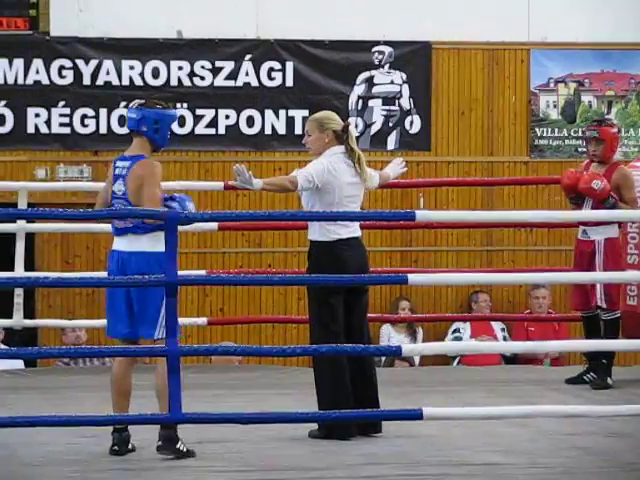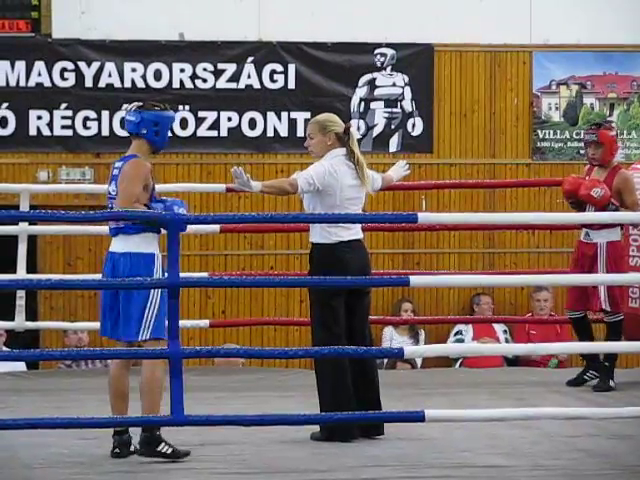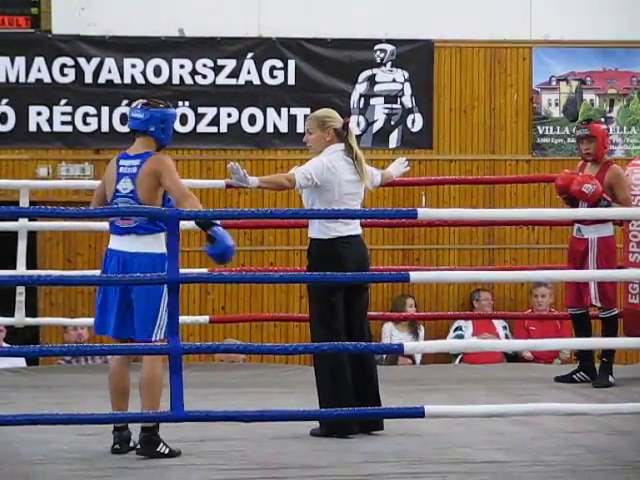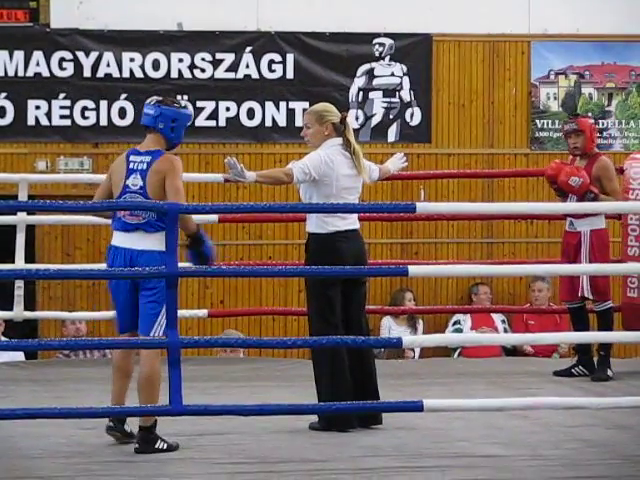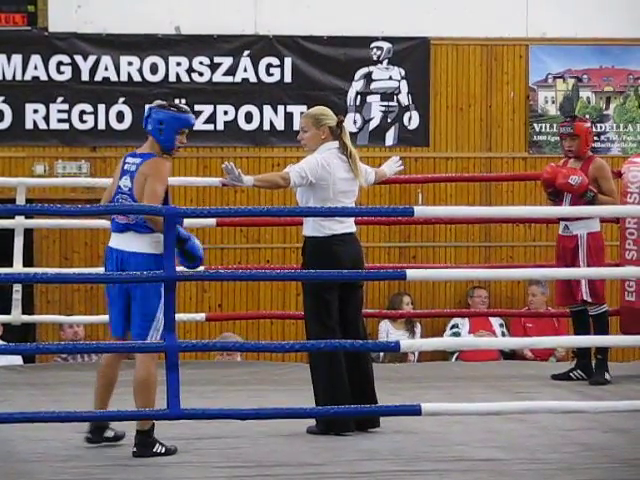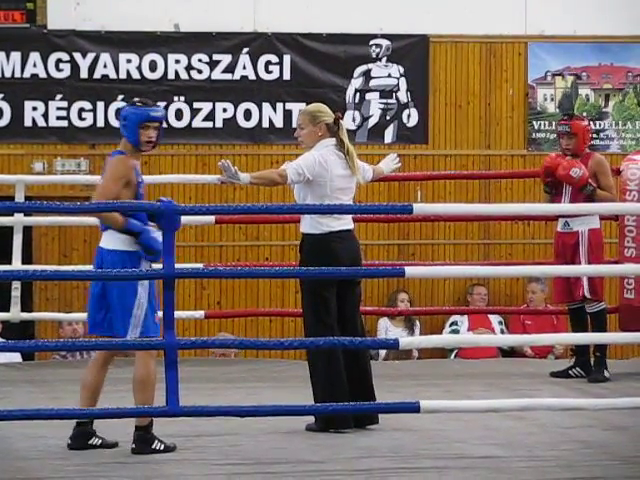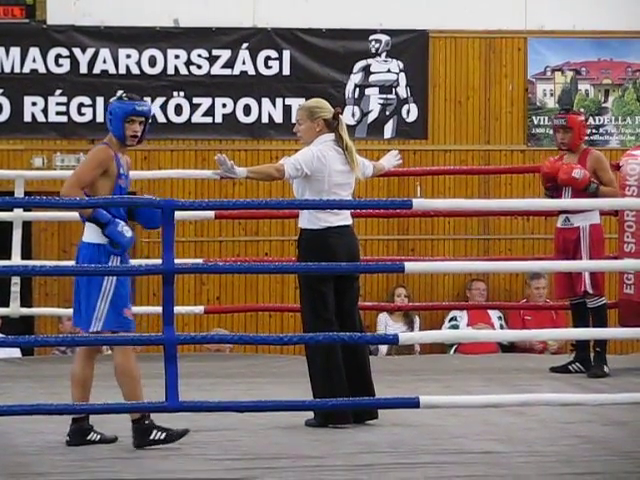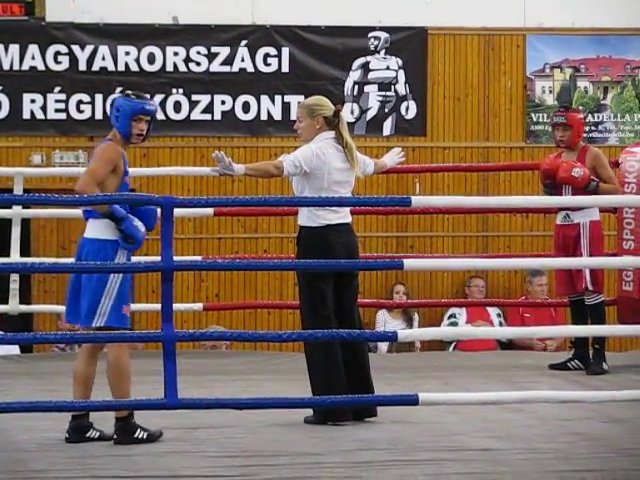
dt=0.3s
person 1, frame 1
left shoulder: (117, 165)
right shoulder: (150, 166)
left elbow: (100, 211)
right elbow: (153, 215)
right wrist: (177, 211)
left hip: (121, 256)
right hip: (150, 258)
left knee: (126, 349)
right knee: (163, 347)
left ankle: (120, 434)
right ankle: (168, 433)
person 1, frame 2
left shoulder: (121, 164)
right shoulder: (140, 165)
right elbow: (125, 209)
left wrist: (157, 209)
right wrist: (164, 215)
left hip: (117, 257)
right hip: (141, 259)
left knee: (122, 351)
right knee: (153, 348)
left ankle: (120, 437)
right ankle: (150, 436)
person 1, frame 3
left shoulder: (115, 164)
right shoulder: (159, 162)
left elbow: (94, 209)
right elbow: (182, 197)
right wrist: (212, 228)
left hip: (117, 256)
right hip: (150, 260)
right knee: (154, 350)
left ankle: (120, 433)
right ankle: (149, 436)
person 1, frame 4
left shoulder: (122, 161)
right shoulder: (169, 162)
left elbow: (98, 205)
right elbow: (179, 211)
right wrist: (198, 240)
left hip: (121, 253)
right hip: (155, 257)
left knee: (127, 338)
right knee: (152, 345)
left ankle: (118, 419)
right ankle: (146, 433)
person 1, frame 5
left shoulder: (126, 162)
right shoulder: (159, 165)
left elbow: (106, 206)
right elbow: (151, 211)
right wrist: (181, 238)
left hip: (116, 254)
right hip: (146, 259)
left knee: (120, 343)
right knee: (149, 350)
left ankle: (98, 421)
right ankle: (145, 436)
person 1, frame 6
left shoulder: (122, 161)
right shoulder: (124, 163)
right elbow: (99, 207)
left wrist: (149, 215)
right wrist: (139, 231)
left hip: (109, 255)
right hip: (127, 258)
left knee: (106, 347)
right knee: (145, 346)
left ankle: (82, 430)
right ankle: (143, 434)
person 1, frame 7
left shoulder: (122, 160)
right shoulder: (103, 153)
right elbow: (68, 190)
left wrist: (134, 213)
right wrist: (104, 220)
left hip: (101, 250)
right hip: (103, 252)
left knee: (90, 341)
right knee: (122, 337)
left ankle: (79, 426)
right ankle: (142, 425)
person 1, frame 8
left shoulder: (117, 153)
right shoulder: (111, 149)
right elbow: (84, 187)
left wrist: (132, 210)
right wrist: (120, 216)
left hip: (94, 245)
right hip: (108, 247)
left knee: (92, 339)
right knee: (117, 335)
left ankle: (79, 423)
right ankle: (124, 424)
person 2, frame 1
left shoulder: (323, 166)
right shoulder: (355, 166)
left elbow: (291, 183)
right elbow: (379, 177)
left wrist: (256, 184)
right wrist: (393, 170)
left hip: (328, 255)
right hip: (355, 253)
left knee: (328, 338)
right knee: (357, 334)
left ankle: (337, 423)
right ankle: (366, 418)
person 2, frame 2
left shoulder: (325, 169)
right shoulder: (357, 168)
left elbow: (291, 185)
right elbow: (382, 181)
left wrist: (255, 186)
right wrist: (395, 173)
left hip: (329, 258)
right hip: (357, 255)
left knee: (330, 340)
right knee: (359, 336)
left ankle: (339, 425)
right ankle: (368, 420)
person 2, frame 3
left shoulder: (323, 164)
right shoulder: (356, 164)
left elbow: (288, 181)
right elbow: (381, 176)
left wrist: (252, 181)
right wrist: (396, 169)
left hip: (328, 253)
right hip: (356, 251)
left knee: (329, 336)
right knee: (358, 332)
left ankle: (338, 421)
right ankle: (367, 415)
person 2, frame 4
left shoulder: (321, 158)
right shoulder: (354, 158)
left elbow: (287, 175)
right elbow: (379, 172)
left wrist: (249, 176)
right wrist: (393, 165)
left hip: (326, 247)
right hip: (353, 245)
left knee: (327, 329)
right knee: (356, 325)
left ankle: (337, 415)
right ankle: (366, 409)
person 2, frame 5
left shoulder: (318, 162)
right shoulder: (350, 162)
left elbow: (283, 179)
right elbow: (374, 175)
left wrist: (246, 180)
right wrist: (389, 169)
left hip: (323, 251)
right hip: (350, 248)
left knee: (324, 333)
right knee: (353, 328)
left ankle: (334, 419)
right ankle: (363, 413)
person 2, frame 6
left shoulder: (315, 158)
right shoulder: (347, 158)
left elbow: (281, 176)
right elbow: (372, 172)
left wrist: (243, 178)
right wrist: (386, 166)
left hip: (320, 247)
right hip: (348, 245)
left knee: (322, 329)
right knee: (350, 325)
left ankle: (333, 415)
right ankle: (361, 409)
person 2, frame 7
left shoulder: (313, 155)
right shoulder: (347, 154)
left elbow: (278, 171)
right elbow: (372, 168)
left wrist: (240, 172)
right wrist: (387, 163)
left hip: (318, 243)
right hip: (346, 241)
left knee: (321, 324)
right knee: (349, 321)
left ankle: (333, 411)
right ankle: (361, 405)
person 2, frame 8
left shoulder: (313, 152)
right shoulder: (347, 152)
left elbow: (276, 168)
right elbow: (373, 165)
left wrist: (238, 169)
right wrist: (390, 160)
left hip: (317, 240)
right hip: (345, 238)
left knee: (319, 322)
right knee: (348, 318)
left ankle: (332, 408)
right ankle: (360, 403)
person 3, frame 1
right shoulder: (585, 167)
left wrist: (608, 199)
right wrist: (572, 196)
left hip: (606, 241)
right hip: (584, 240)
left knee: (608, 304)
right knee: (584, 305)
left ankle: (605, 369)
right ankle: (593, 366)
person 3, frame 2
right shoulder: (587, 172)
left wrist: (609, 205)
right wrist: (574, 201)
left hip: (608, 244)
right hip: (585, 243)
left knee: (611, 307)
right knee: (574, 307)
left ankle: (608, 371)
right ankle: (592, 363)
person 3, frame 3
left shoulder: (613, 171)
right shoulder: (581, 167)
left elbow: (628, 210)
left wrist: (601, 200)
right wrist: (568, 196)
left hip: (600, 240)
right hip: (579, 238)
left knee: (605, 302)
right knee: (576, 304)
left ankle: (606, 367)
right ankle: (586, 366)
person 3, frame 4
left shoulder: (601, 163)
right shoulder: (571, 161)
left elbow: (618, 203)
left wrist: (588, 192)
right wrist: (559, 188)
left hip: (592, 232)
right hip: (571, 231)
left knee: (599, 295)
right knee: (572, 297)
left ankle: (604, 360)
right ankle: (584, 360)
person 3, frame 5
left shoulder: (597, 165)
right shoulder: (563, 165)
left elbow: (614, 203)
left wrist: (587, 193)
right wrist: (551, 192)
left hip: (587, 235)
right hip: (565, 235)
left knee: (593, 298)
right knee: (573, 301)
left ankle: (601, 365)
right ankle: (583, 364)
person 3, frame 6
left shoulder: (596, 161)
right shoulder: (559, 162)
left elbow: (613, 199)
left wrist: (586, 186)
right wrist: (549, 183)
left hip: (587, 232)
right hip: (563, 232)
left knee: (592, 295)
right knee: (572, 298)
left ankle: (600, 362)
right ankle: (581, 361)
person 3, frame 7
left shoulder: (594, 157)
right shoulder: (558, 161)
left elbow: (615, 193)
left wrist: (588, 185)
right wrist: (549, 187)
left hip: (587, 228)
right hip: (563, 228)
left knee: (592, 290)
right knee: (573, 294)
left ankle: (600, 357)
right ankle: (581, 357)
person 3, frame 8
left shoulder: (592, 154)
right shoulder: (556, 158)
left elbow: (616, 189)
left wrist: (588, 183)
right wrist: (547, 184)
left hip: (586, 225)
right hip: (563, 226)
left knee: (591, 288)
right knee: (572, 291)
left ankle: (599, 355)
right ankle: (580, 354)
